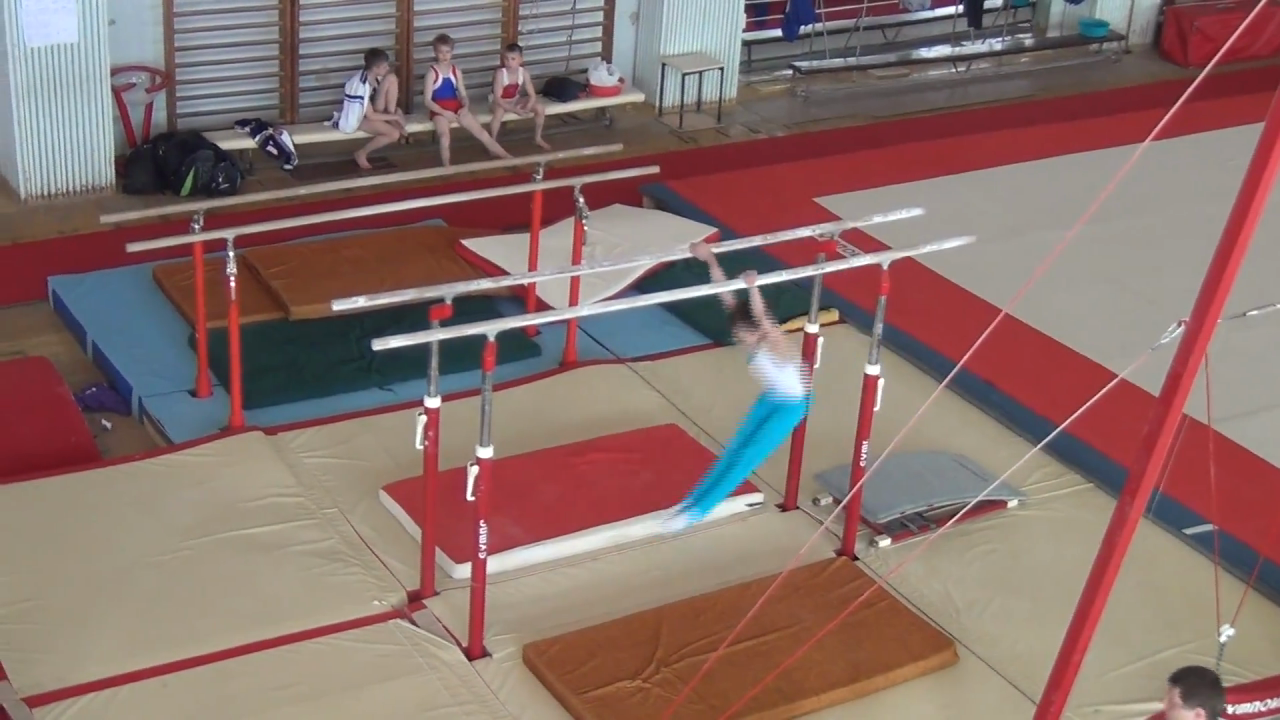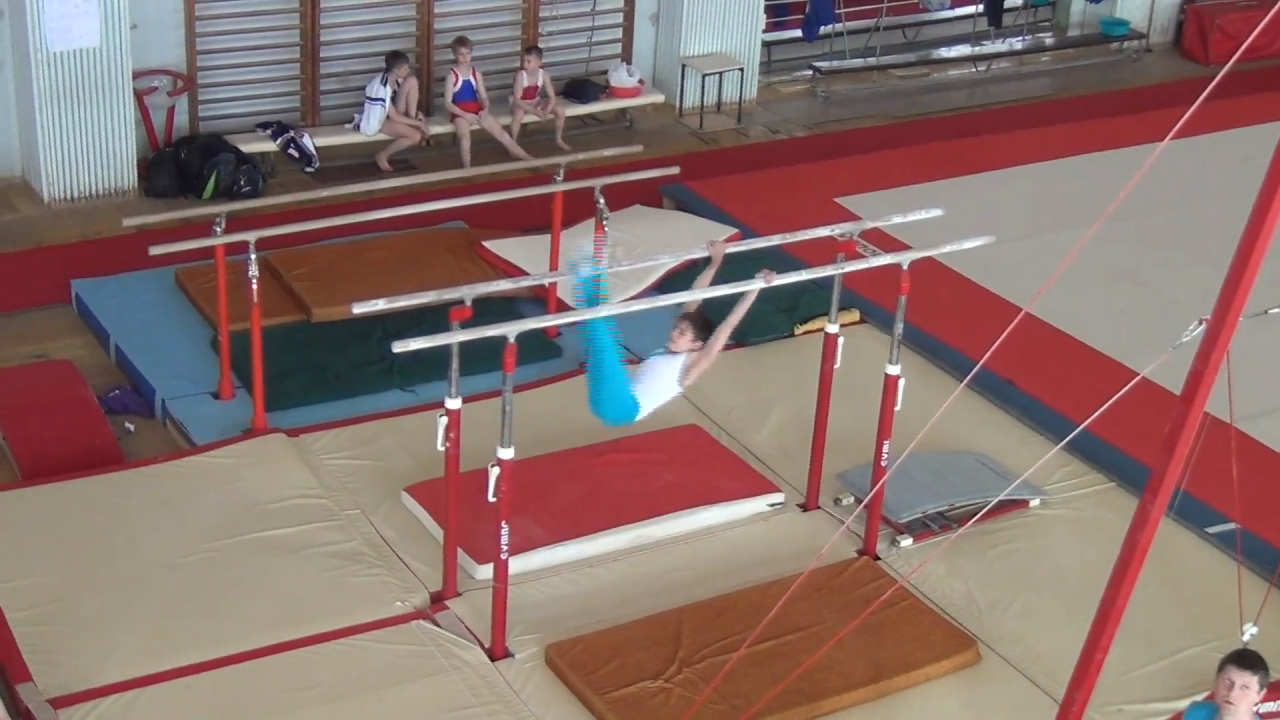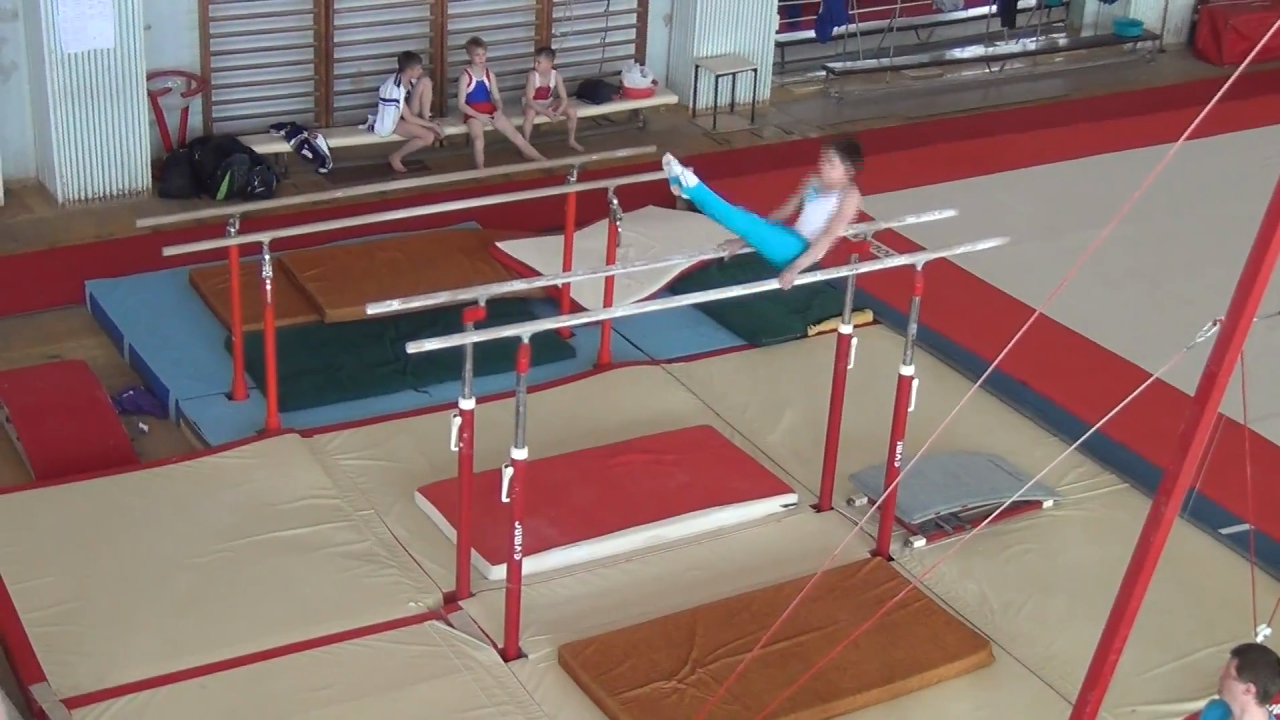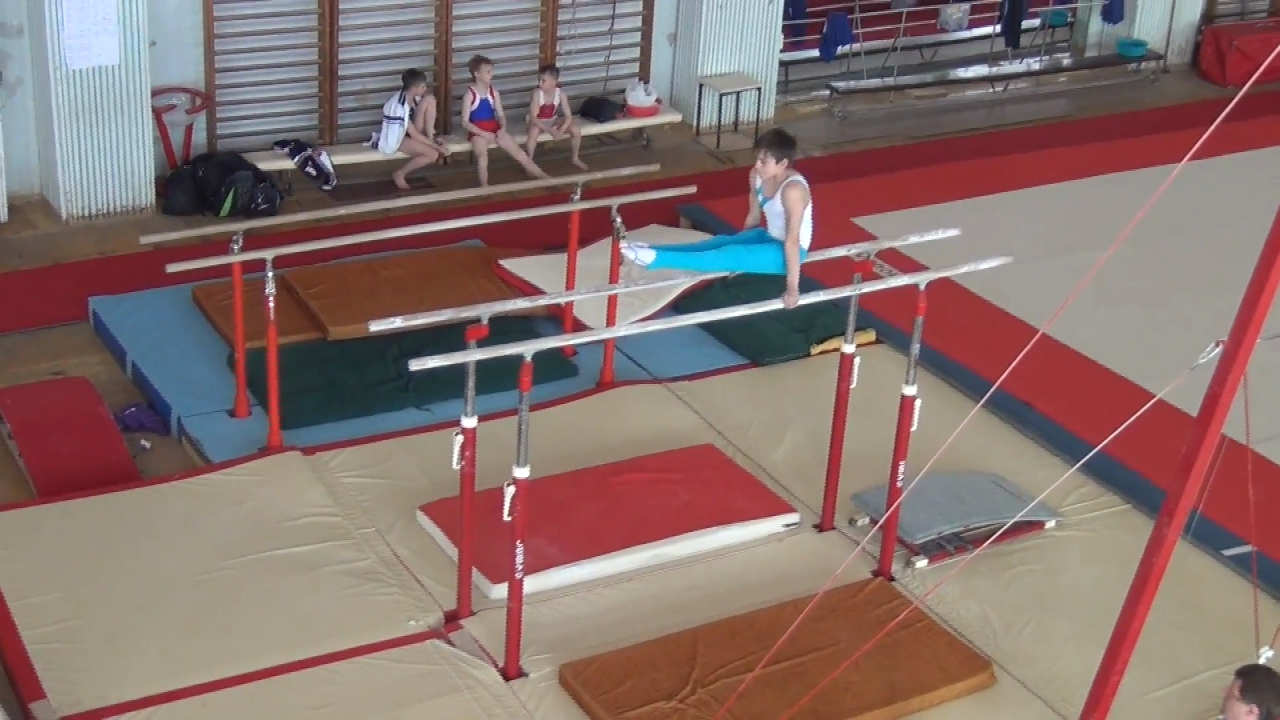
dt=0.7s
person 1, frame 1
left shoulder: (772, 344)
right shoulder: (751, 336)
left elbow: (763, 320)
right elbow: (727, 296)
left wrist: (752, 288)
right wrist: (709, 261)
left hip: (791, 404)
right hip: (770, 401)
left knee: (747, 455)
right knee: (733, 453)
left ankle: (696, 508)
right ankle: (692, 506)
person 1, frame 2
left shoulder: (696, 362)
right shoulder: (668, 351)
left elbow: (726, 328)
right elbow: (692, 300)
left wrist: (755, 289)
right wrist: (714, 263)
left hip: (625, 408)
left knee: (606, 347)
person 1, frame 3
left shoulder: (850, 196)
right shoulder: (813, 181)
left elbow: (827, 239)
right elbow: (782, 213)
left wrist: (794, 268)
right wrist: (745, 240)
left hip: (805, 254)
right hip: (790, 240)
left knee: (751, 223)
left ankle: (693, 186)
right ankle: (689, 187)
person 1, frame 4
left shoulder: (793, 189)
right shoulder: (757, 176)
left elbow: (792, 240)
left wrist: (792, 287)
right wrist: (740, 244)
left hip: (786, 250)
right hip: (768, 237)
left knee: (728, 256)
left ankle: (656, 258)
right ankle: (654, 252)
